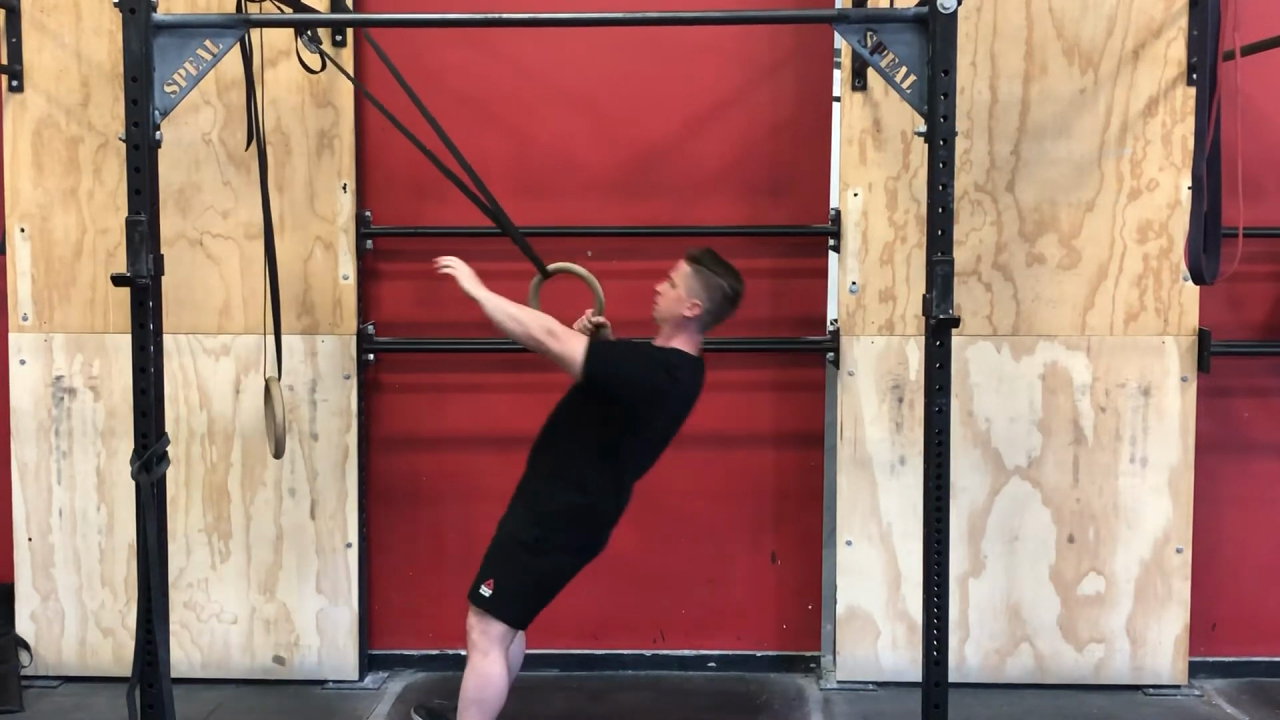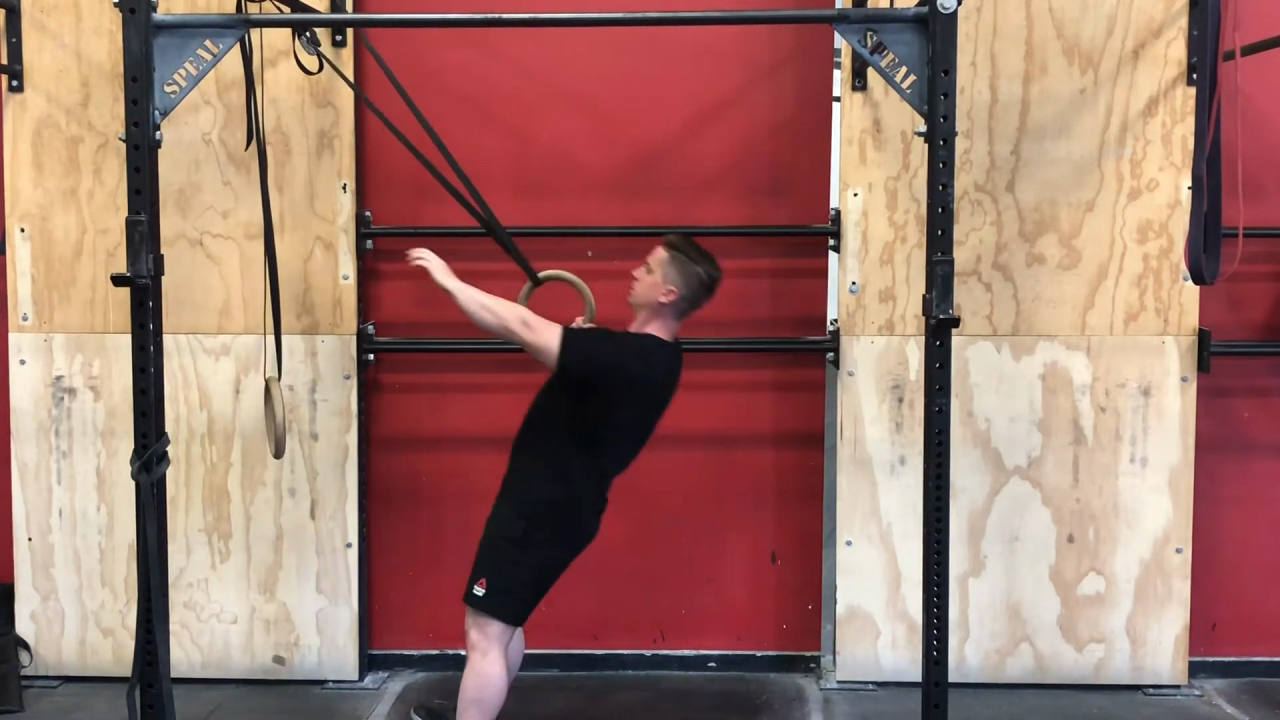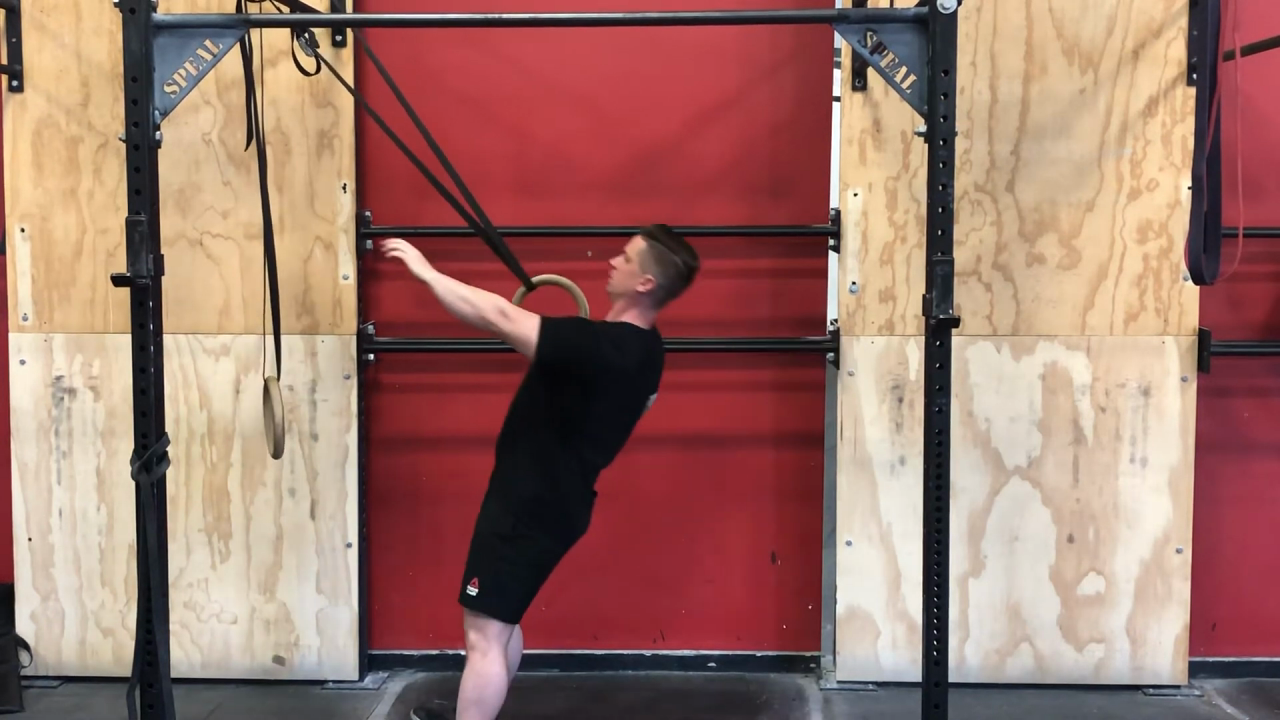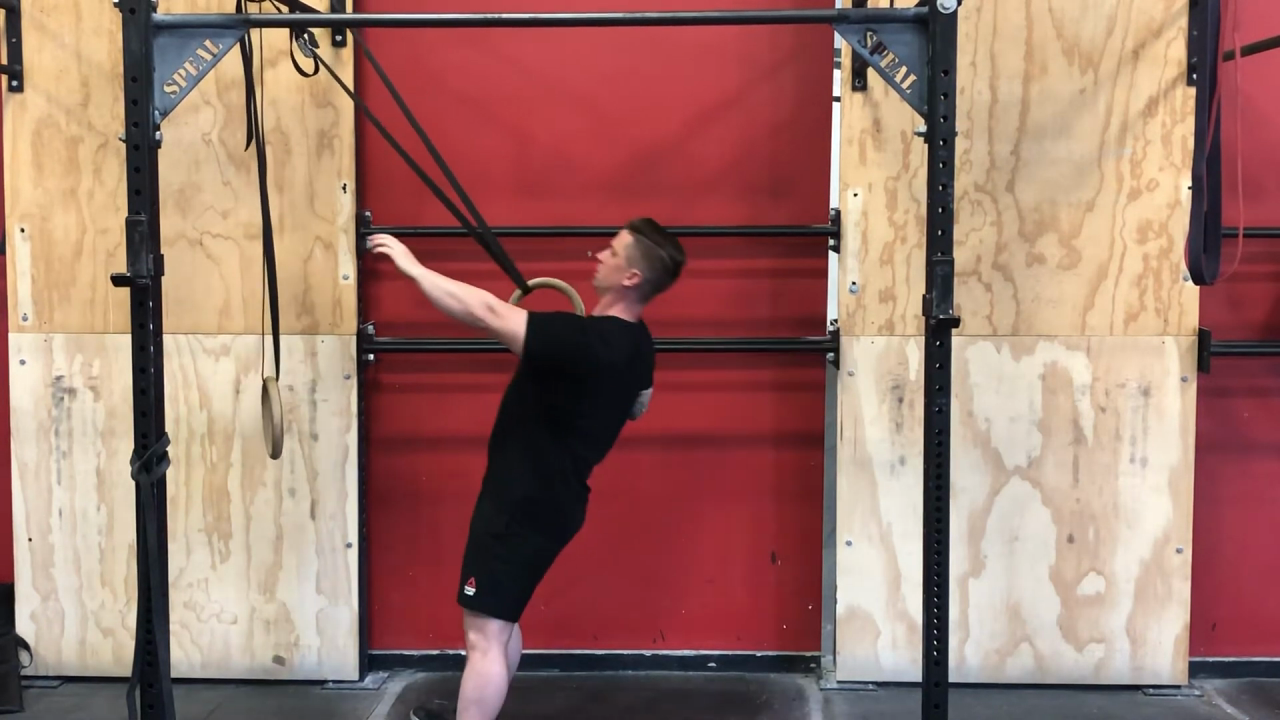
dt=0.1s
person 1, frame 1
left shoulder: (652, 372)
right shoulder: (676, 366)
left elbow: (549, 338)
left wrist: (475, 288)
right wrist: (604, 337)
left hip: (557, 515)
right hip: (572, 508)
left knee: (487, 631)
right knee: (504, 623)
person 1, frame 2
left shoulder: (628, 358)
right shoulder: (655, 354)
left elbow: (523, 328)
left wrist: (448, 279)
right wrist: (589, 340)
left hip: (542, 509)
right hip: (557, 501)
left knee: (486, 634)
right knee: (502, 623)
person 1, frame 3
left shoulder: (601, 347)
right shoulder: (641, 346)
left elbow: (501, 317)
left wrist: (425, 270)
left hip: (531, 503)
right hip: (552, 499)
left knee: (486, 633)
right knee: (502, 622)
person 1, frame 4
left shoulder: (588, 341)
right shoulder: (630, 342)
left elbow: (488, 313)
right elbow: (636, 407)
left wrist: (412, 266)
left hip: (524, 503)
right hip: (545, 498)
left knee: (485, 634)
right knee: (501, 622)
